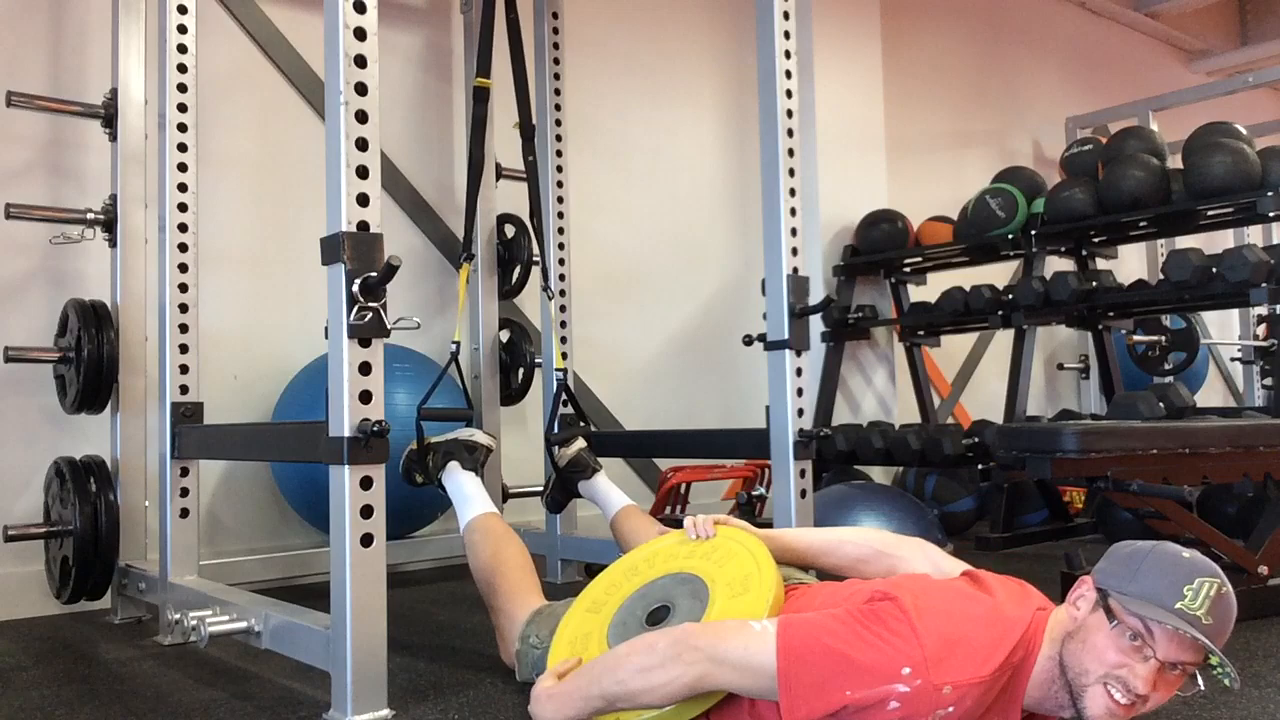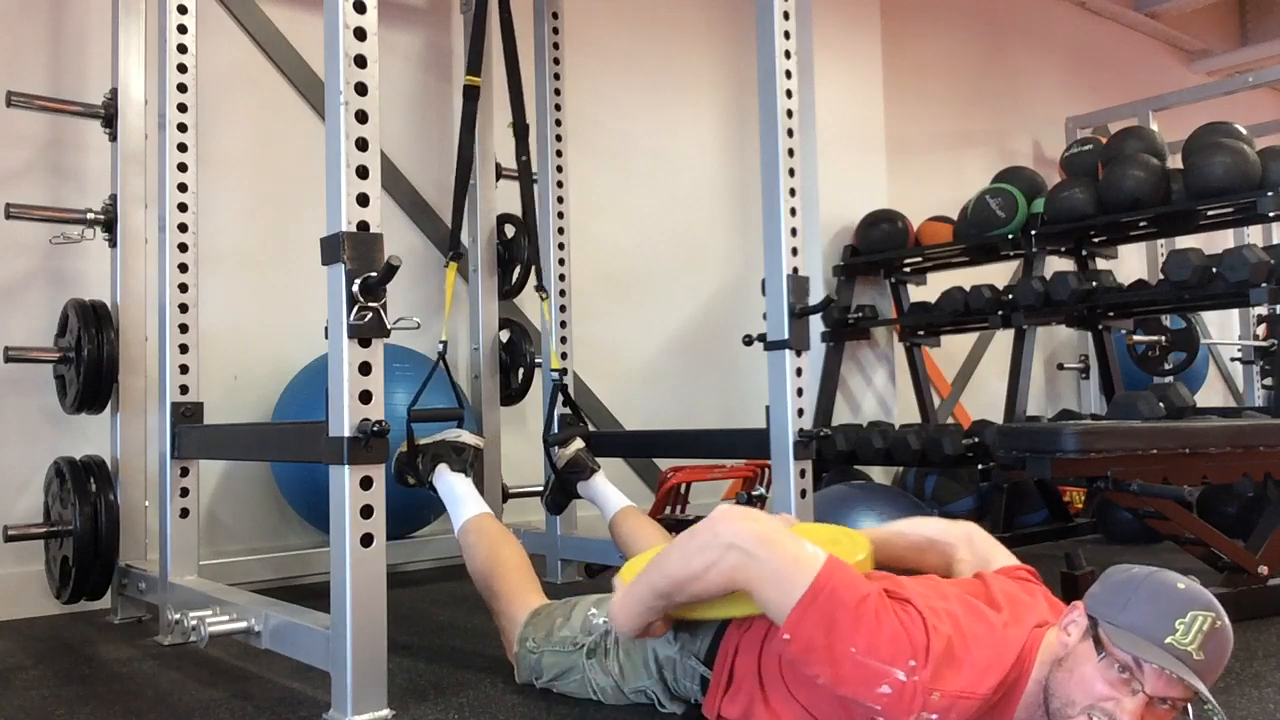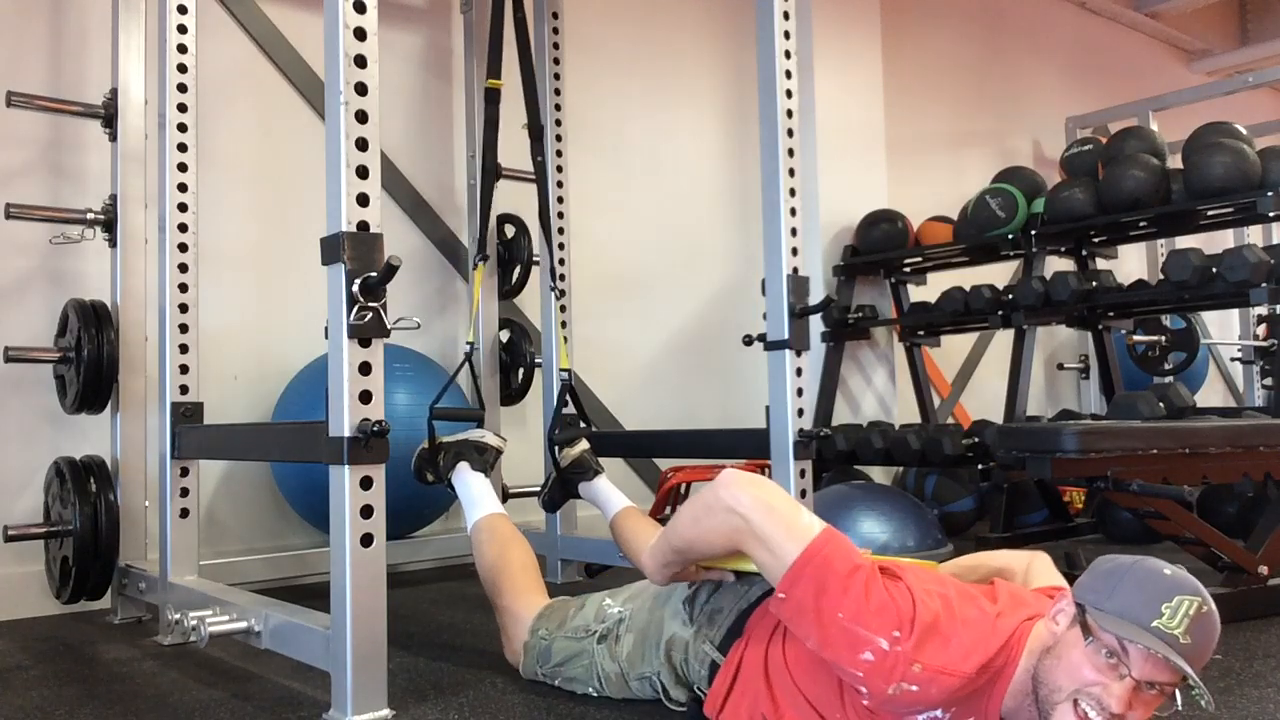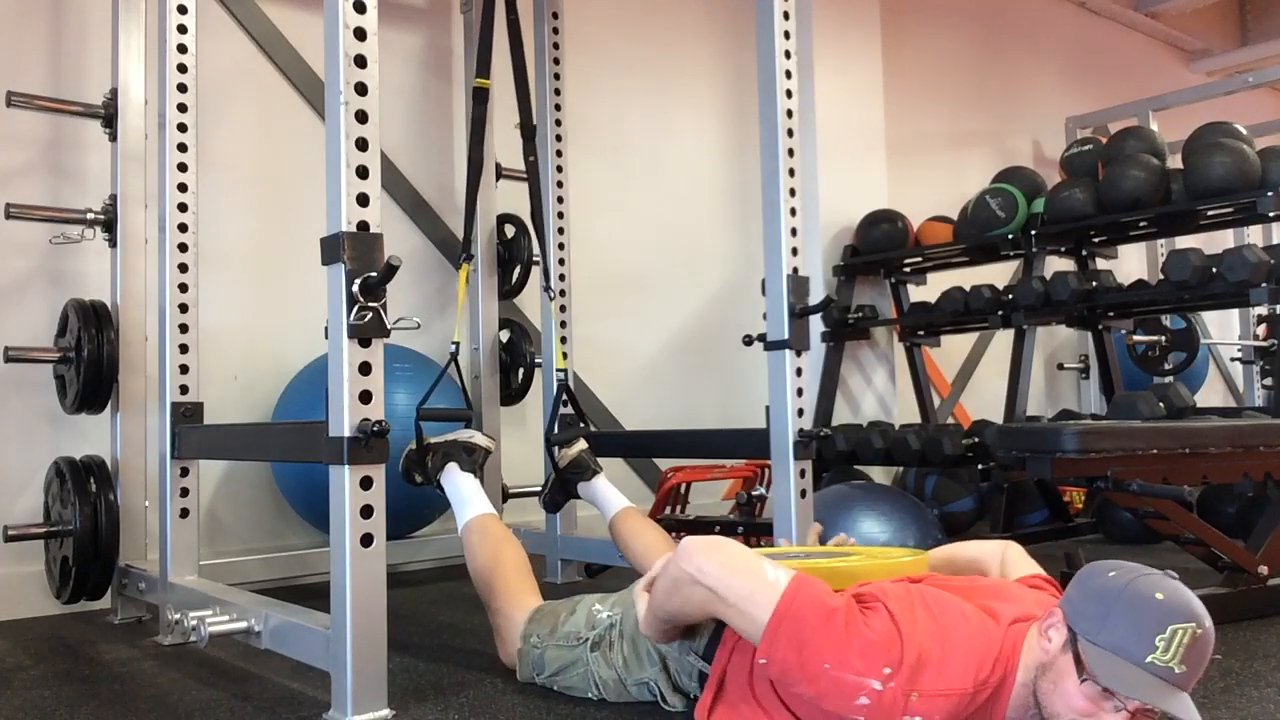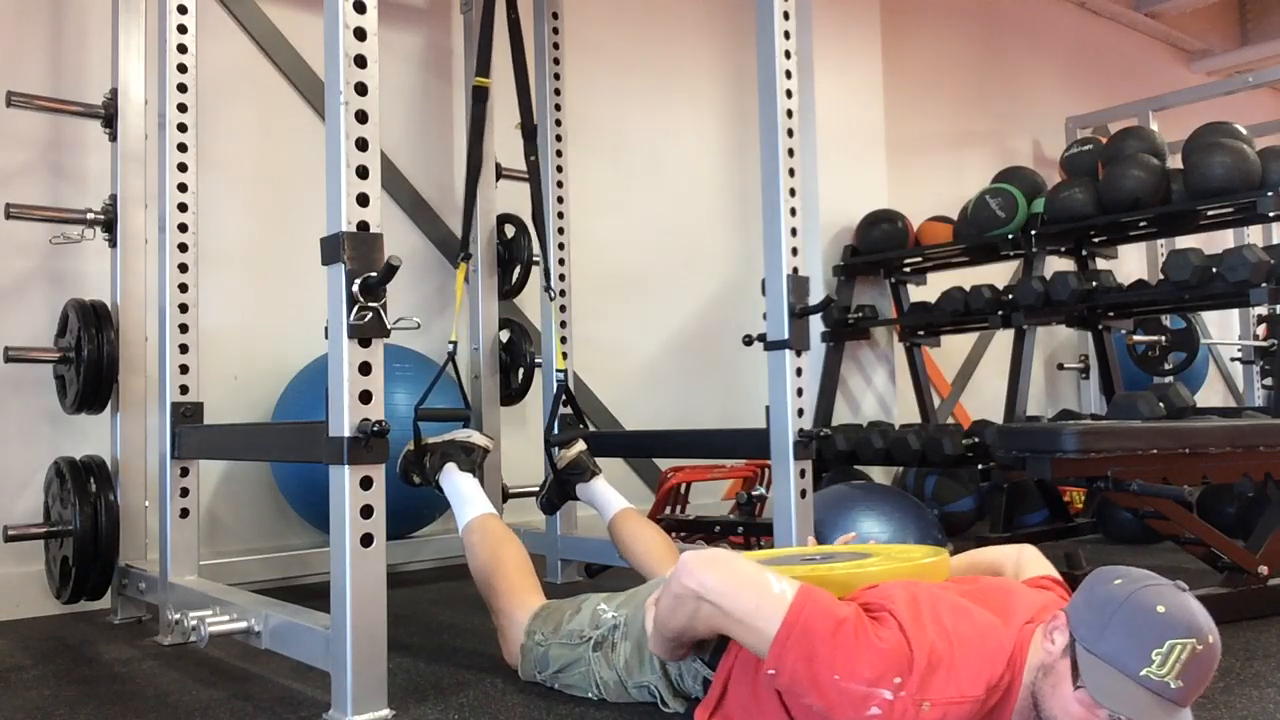
dt=0.7s
person 1, frame 1
left shoulder: (1029, 614)
left elbow: (894, 551)
left wrist: (762, 541)
left hip: (770, 604)
right hip: (702, 630)
right knee: (526, 635)
left ankle: (586, 472)
right ankle: (461, 473)
person 1, frame 2
left shoulder: (1038, 616)
left elbow: (959, 537)
right elbow: (735, 534)
left wrist: (841, 547)
right wrist: (634, 609)
left hip: (760, 618)
left knee: (672, 563)
right knee: (532, 637)
left ankle: (586, 475)
right ankle: (451, 472)
person 1, frame 3
left shoulder: (1061, 643)
right shoulder: (919, 647)
left elbow: (1034, 564)
right elbow: (740, 494)
right wrist: (664, 568)
left hip: (776, 608)
right hip: (711, 638)
left knee: (678, 565)
right knee: (530, 637)
left ankle: (586, 474)
right ankle: (471, 472)
person 1, frame 4
left shoulder: (1046, 615)
left elbow: (1004, 553)
right elbow: (708, 561)
right wrist: (656, 616)
left hip: (790, 594)
right knee: (525, 638)
left ankle: (587, 476)
right ankle: (458, 472)
person 1, frame 5
left shoulder: (1061, 618)
left elbow: (1023, 556)
right elbow: (708, 580)
right wrist: (661, 632)
left hip: (782, 591)
left knee: (667, 571)
right knee: (528, 639)
left ankle: (583, 475)
right ankle: (458, 473)
